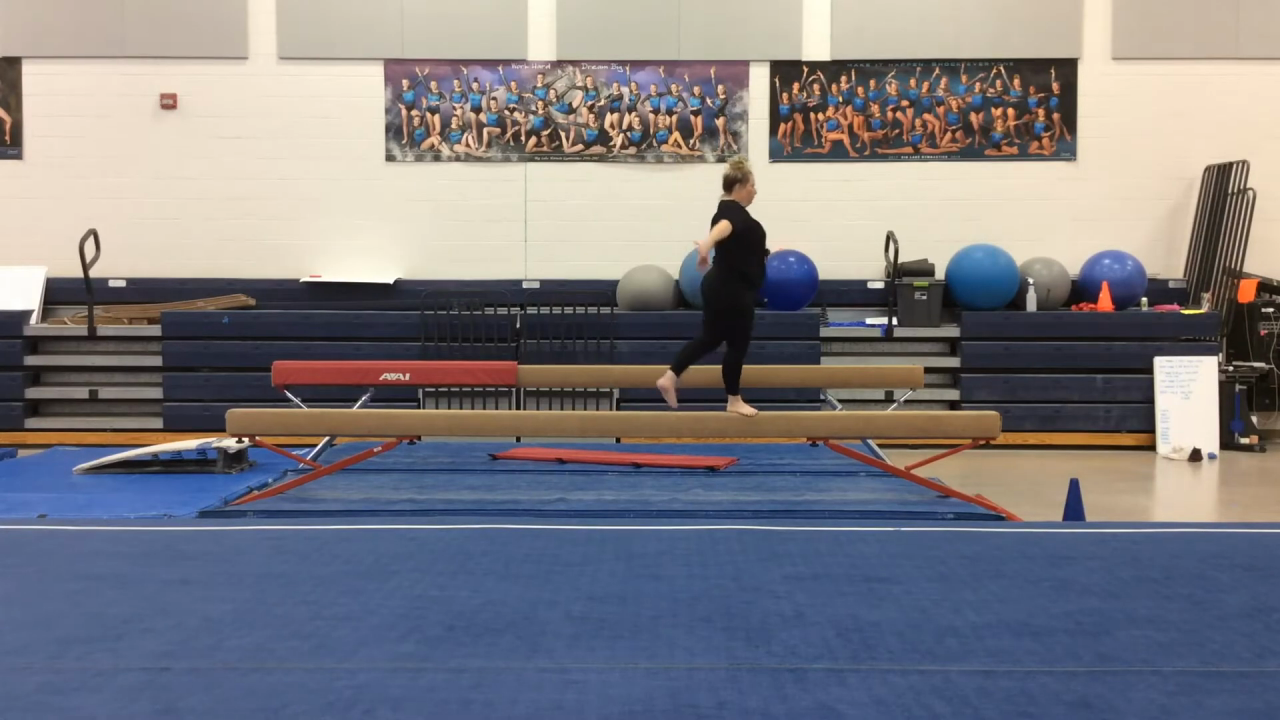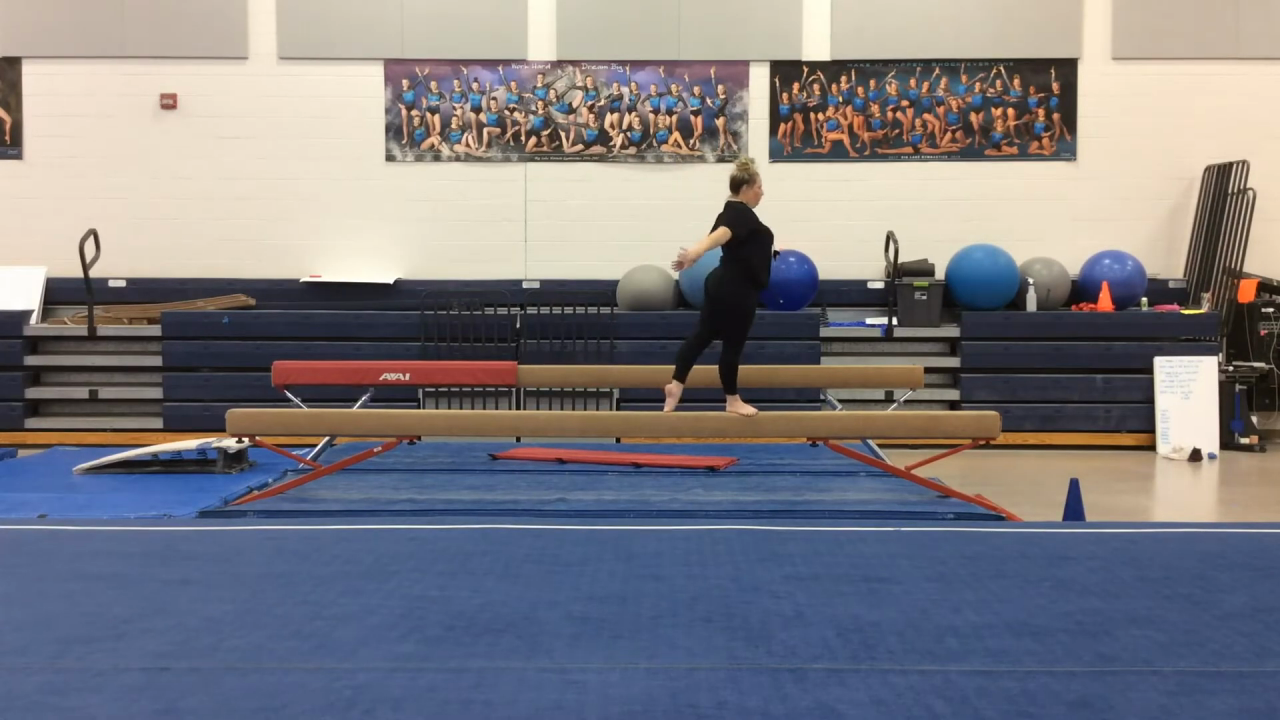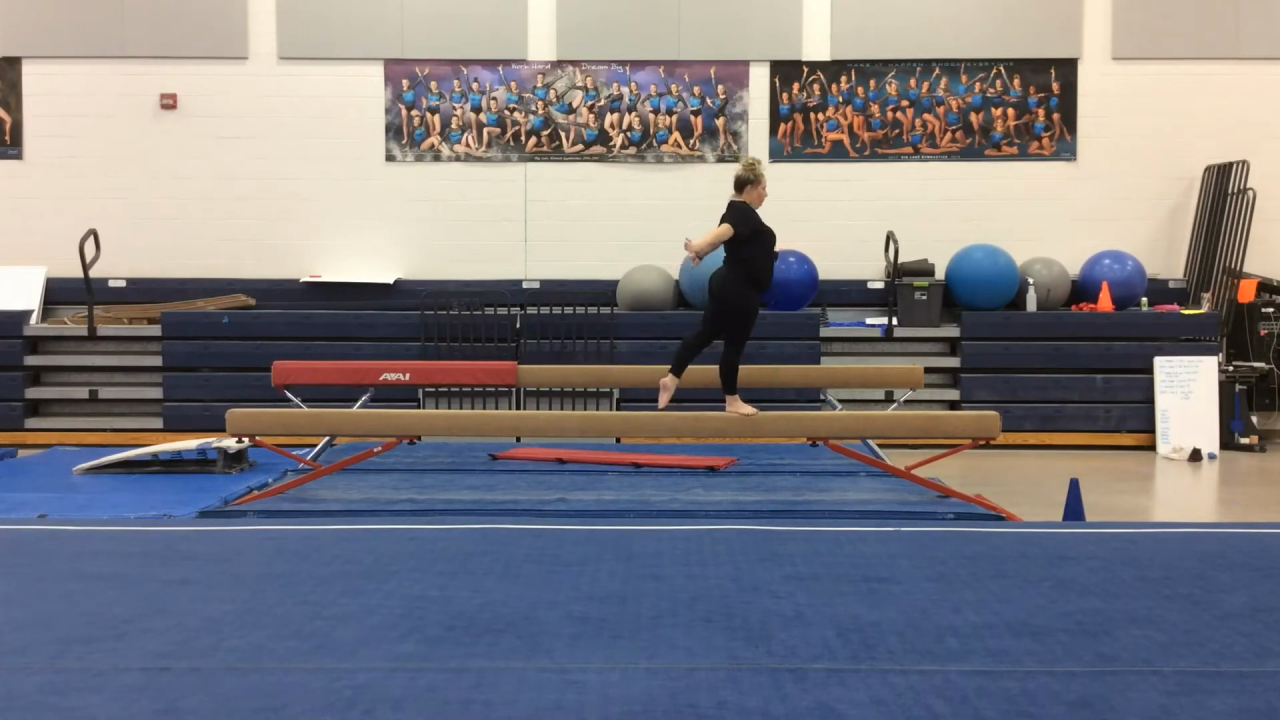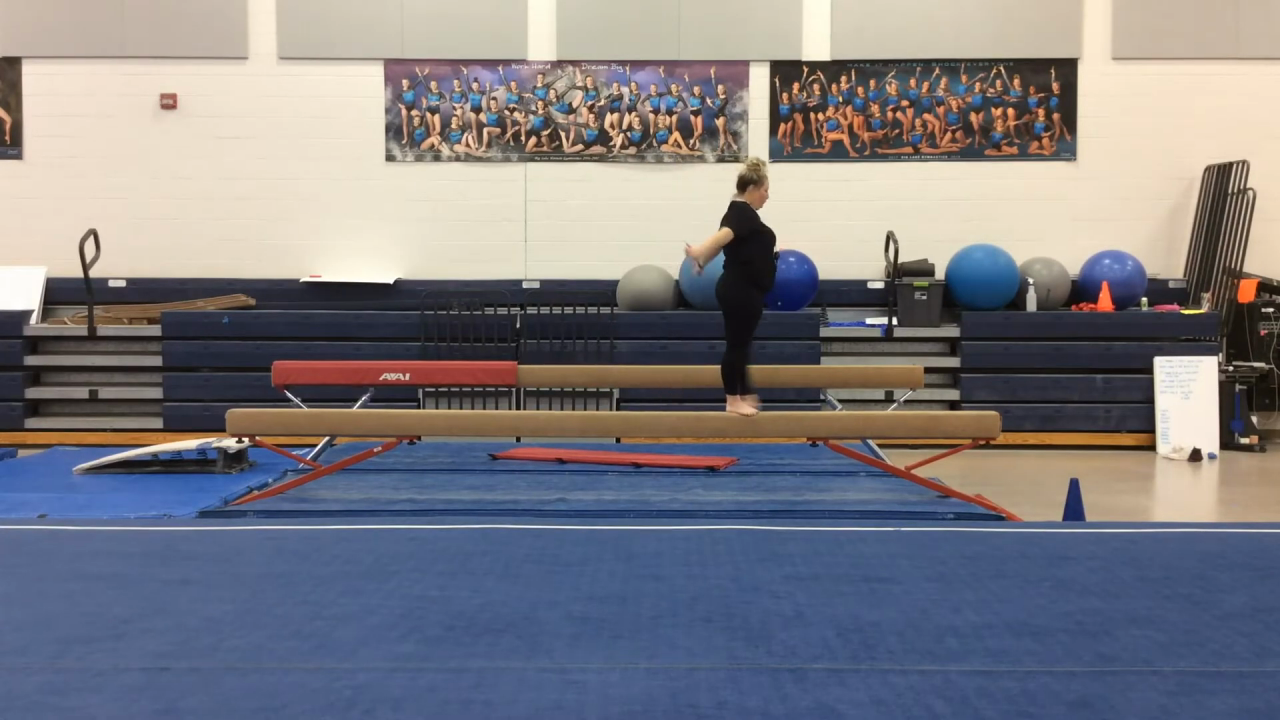
dt=0.3s
person 1, frame 1
left shoulder: (730, 211)
right shoulder: (733, 211)
left elbow: (721, 229)
right elbow: (722, 228)
left wrist: (706, 252)
right wrist: (708, 243)
left hip: (720, 287)
right hip: (732, 290)
left knee: (709, 338)
right knee: (738, 344)
left ankle: (669, 379)
right ankle: (734, 400)
person 1, frame 2
left shoulder: (733, 212)
right shoulder: (741, 214)
left elbow: (716, 236)
right elbow: (720, 234)
left wrist: (694, 254)
right wrist: (695, 252)
left hip: (721, 284)
right hip: (736, 291)
left knee: (703, 334)
right knee: (733, 345)
left ankle: (676, 384)
right ankle: (733, 401)
person 1, frame 3
left shoulder: (738, 212)
right shoulder: (743, 213)
left elbow: (721, 236)
right elbow: (724, 231)
left wrist: (700, 251)
right wrist: (699, 245)
left hip: (726, 285)
right hip: (740, 291)
left knee: (705, 333)
right knee: (734, 344)
left ankle: (672, 378)
right ankle: (732, 400)
person 1, frame 4
left shoulder: (741, 214)
right shoulder: (744, 215)
left elbow: (726, 237)
right elbow: (725, 233)
left wrist: (704, 258)
right wrist: (701, 250)
left hip: (739, 291)
right hip: (740, 292)
left knee: (738, 343)
right knee: (737, 345)
left ankle: (744, 394)
right ankle: (734, 399)
